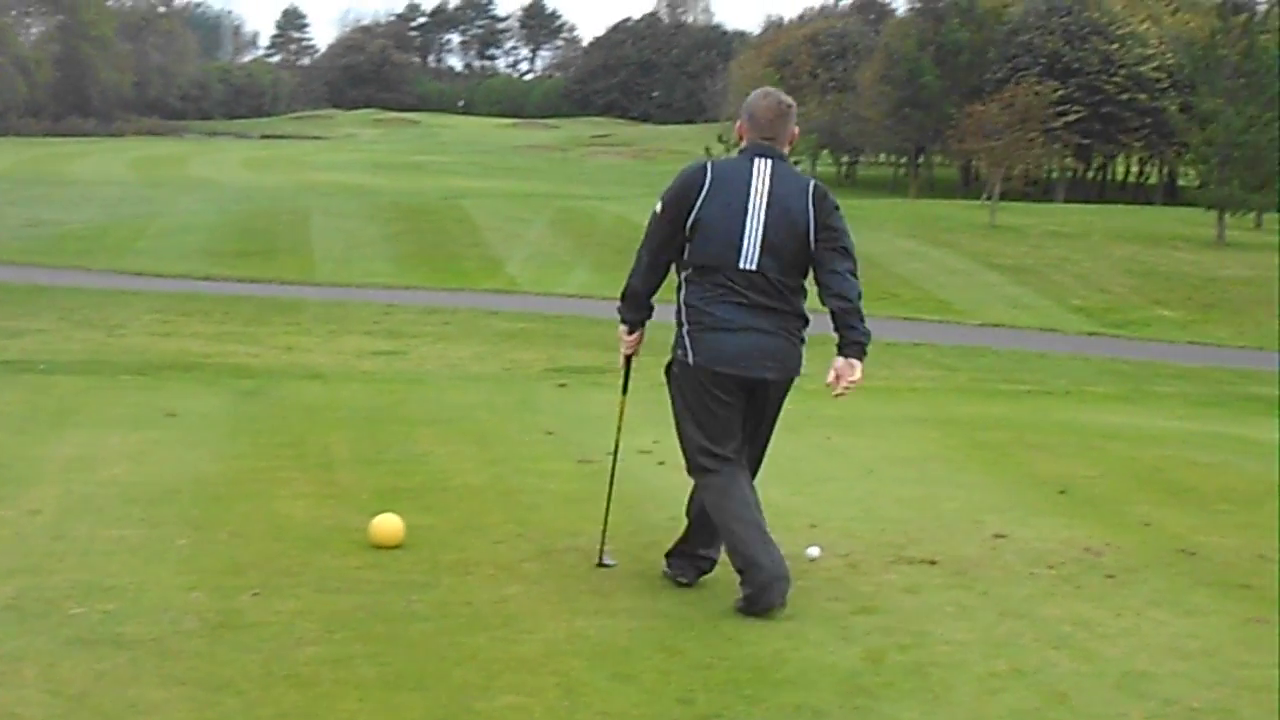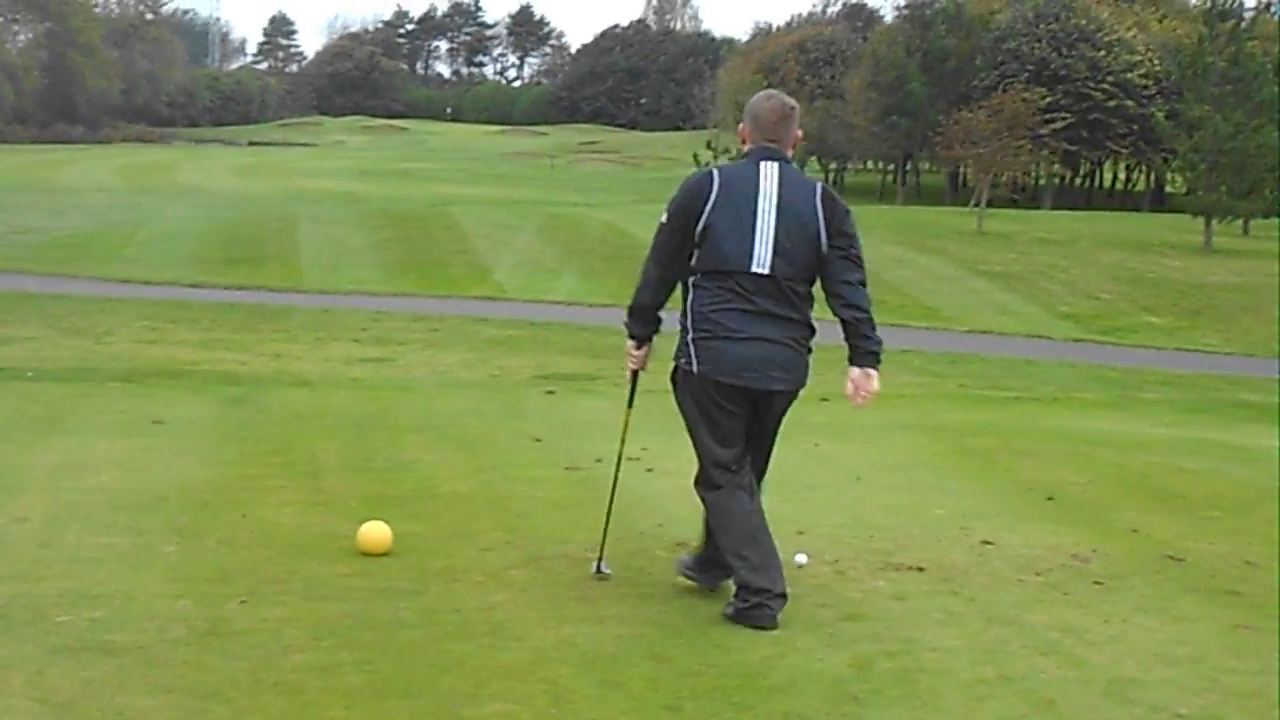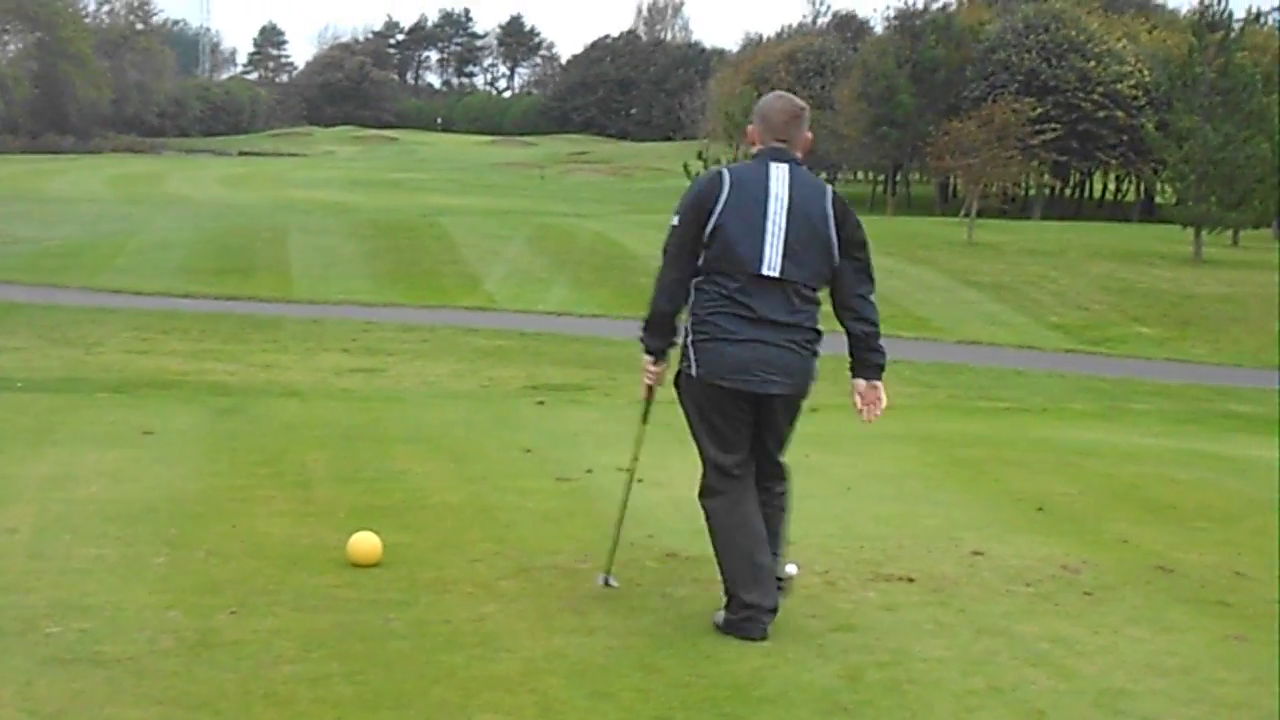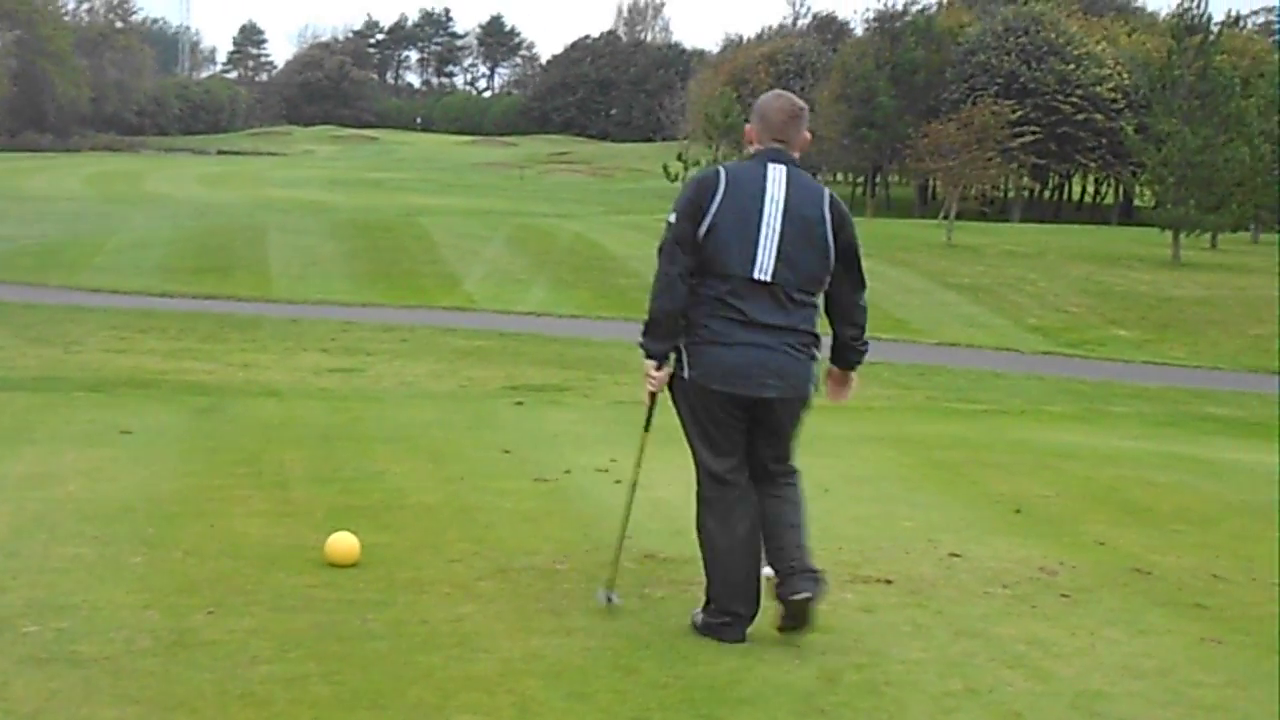
dt=0.1s
person 1, frame 1
left shoulder: (699, 180)
right shoulder: (812, 196)
left elbow: (654, 255)
right elbow: (839, 275)
left wrist: (632, 319)
right wrist: (850, 347)
left hip: (706, 347)
right hip: (777, 352)
left knee: (715, 463)
right knee: (739, 460)
left ankle: (765, 578)
right ankle: (692, 555)
person 1, frame 2
left shoulder: (705, 186)
right shoulder: (821, 201)
left elbow: (661, 266)
right elbow: (848, 283)
left wrist: (640, 332)
right wrist: (864, 357)
left hip: (711, 356)
right hip: (783, 361)
left knee: (725, 474)
right knee: (745, 468)
left ankle: (761, 593)
right ankle: (715, 561)
person 1, frame 3
left shoulder: (715, 187)
right shoulder: (830, 203)
left elbow: (675, 273)
right elbow: (856, 292)
left wrist: (657, 346)
right wrist: (868, 367)
left hip: (717, 360)
right hip: (789, 364)
left knee: (729, 479)
right knee: (767, 470)
left ankle: (749, 607)
right ankle: (759, 586)
person 1, frame 4
left shoulder: (710, 186)
right shoulder: (827, 206)
left elbow: (674, 274)
right elbow: (848, 295)
left wrist: (658, 350)
right wrist: (846, 361)
left hip: (712, 363)
right hip: (789, 368)
left knee: (723, 483)
right knee: (775, 474)
left ankle: (728, 611)
right ankle: (795, 581)
